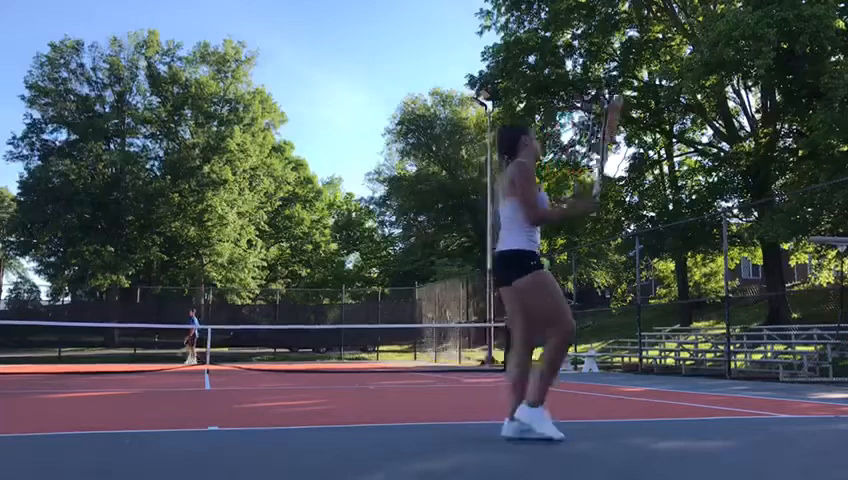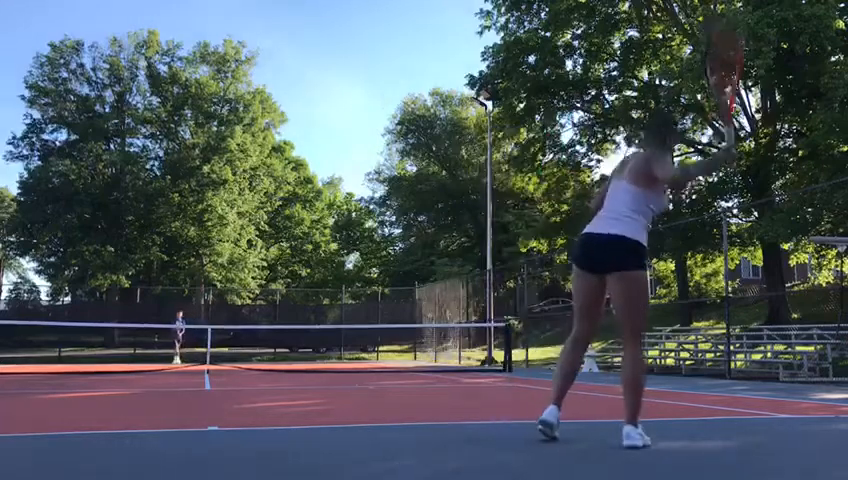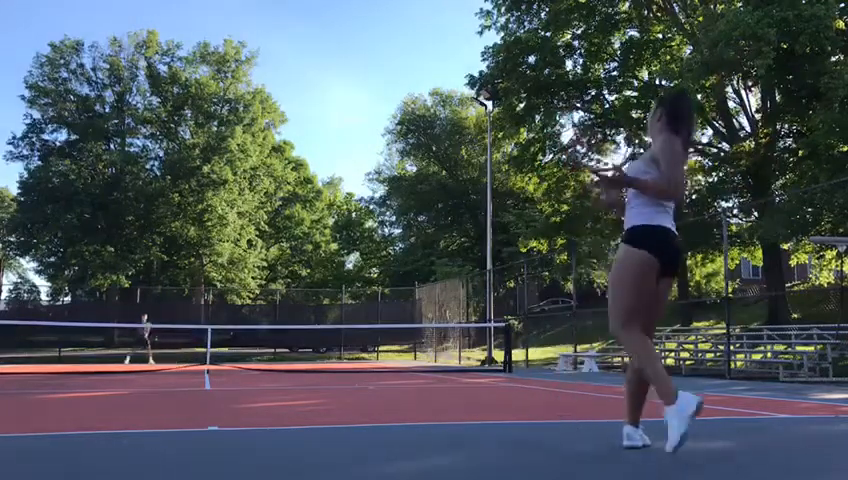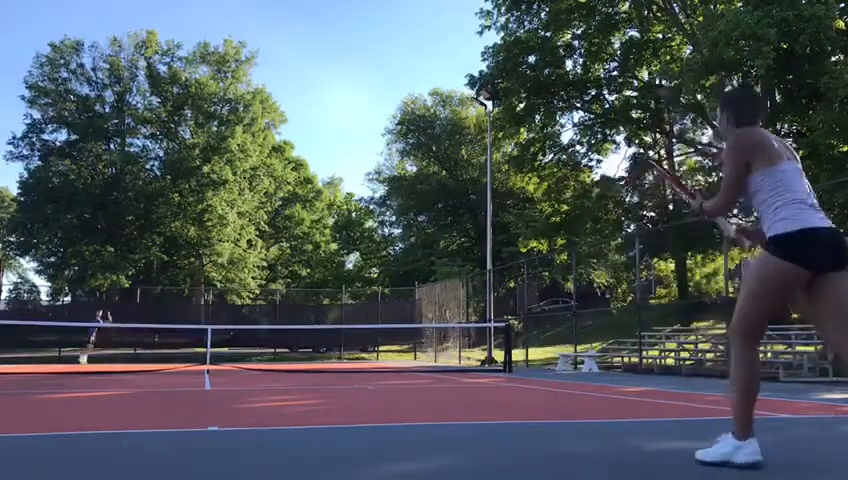
dt=1s
person 1, frame 1
left shoulder: (510, 173)
right shoulder: (523, 168)
right elbow: (534, 215)
right wrist: (575, 209)
left hip: (507, 259)
right hip: (520, 258)
left knee: (524, 341)
right knee: (564, 329)
left ankle: (517, 419)
right ankle: (533, 405)
person 1, frame 2
left shoulder: (627, 161)
right shoulder: (657, 160)
right elbow: (674, 179)
right wrist: (714, 161)
left hip: (589, 241)
right hip: (624, 247)
left knee: (580, 333)
right knee: (631, 341)
left ankle: (553, 409)
right ankle: (631, 427)
person 1, frame 3
left shoulder: (666, 141)
right shoulder: (670, 151)
left elbow: (673, 190)
left wrist: (628, 181)
right wrist: (618, 185)
left hip: (645, 238)
right hip: (668, 244)
left knee: (625, 326)
right knee: (639, 333)
left ankle: (676, 401)
right ankle: (634, 427)
person 1, frame 4
left shoulder: (740, 140)
right shoulder: (781, 145)
left elbow: (725, 203)
left wrist: (703, 207)
right wrist: (764, 228)
left hip: (792, 244)
left knee: (742, 336)
left ankle: (741, 440)
